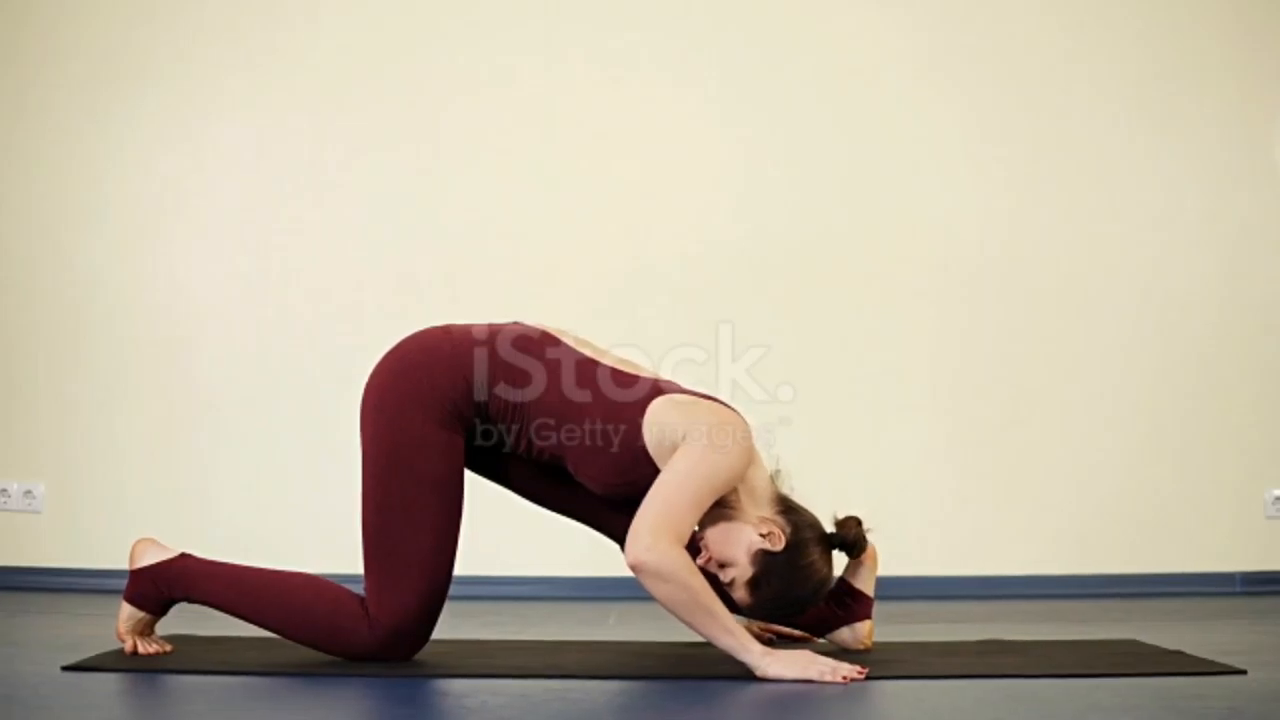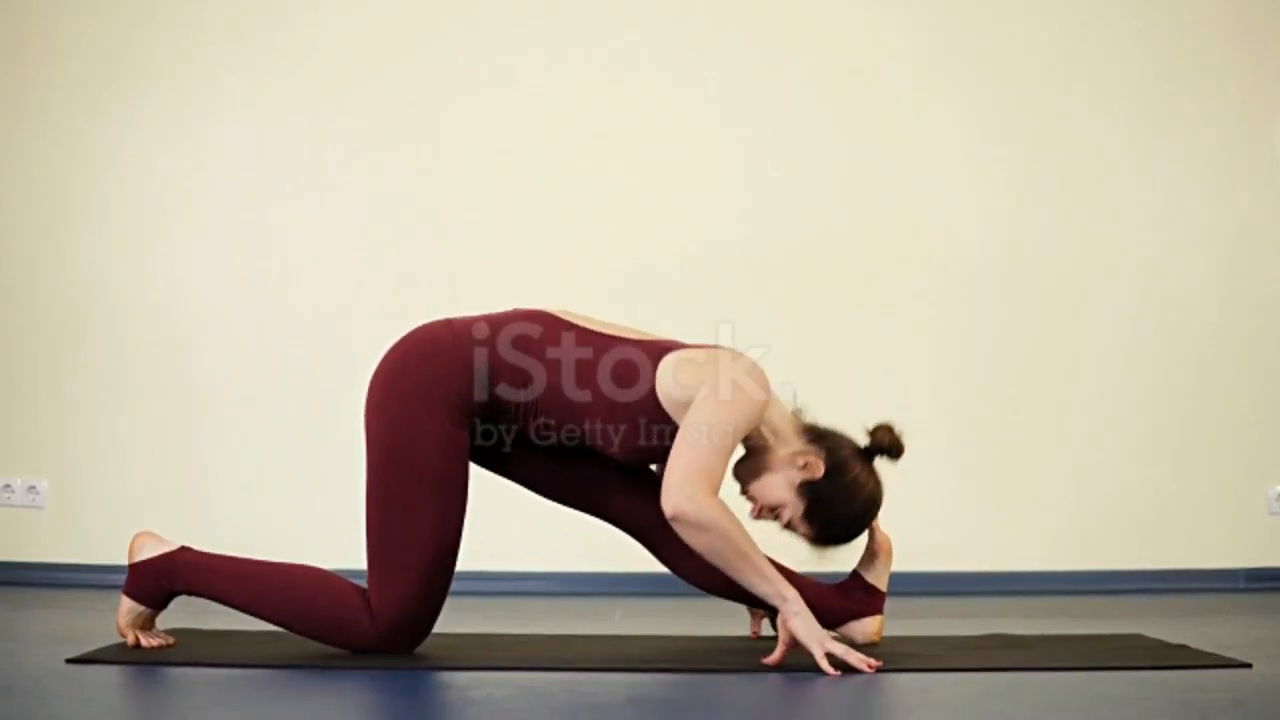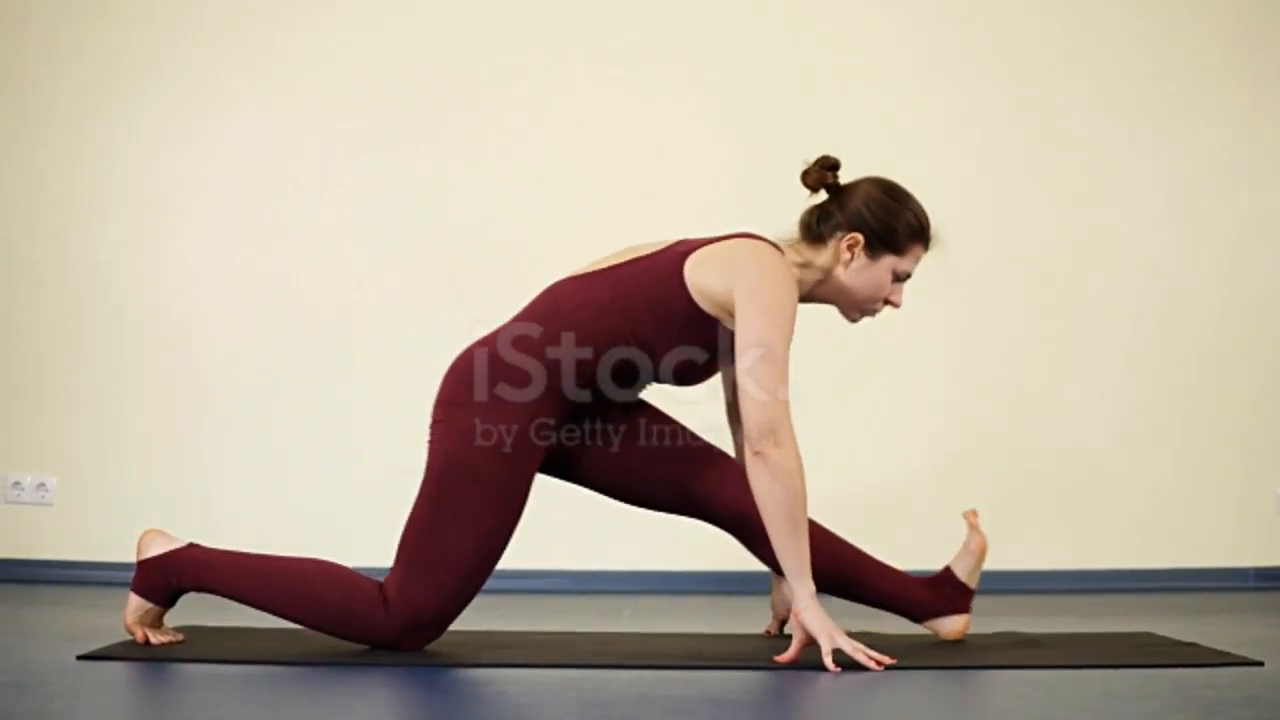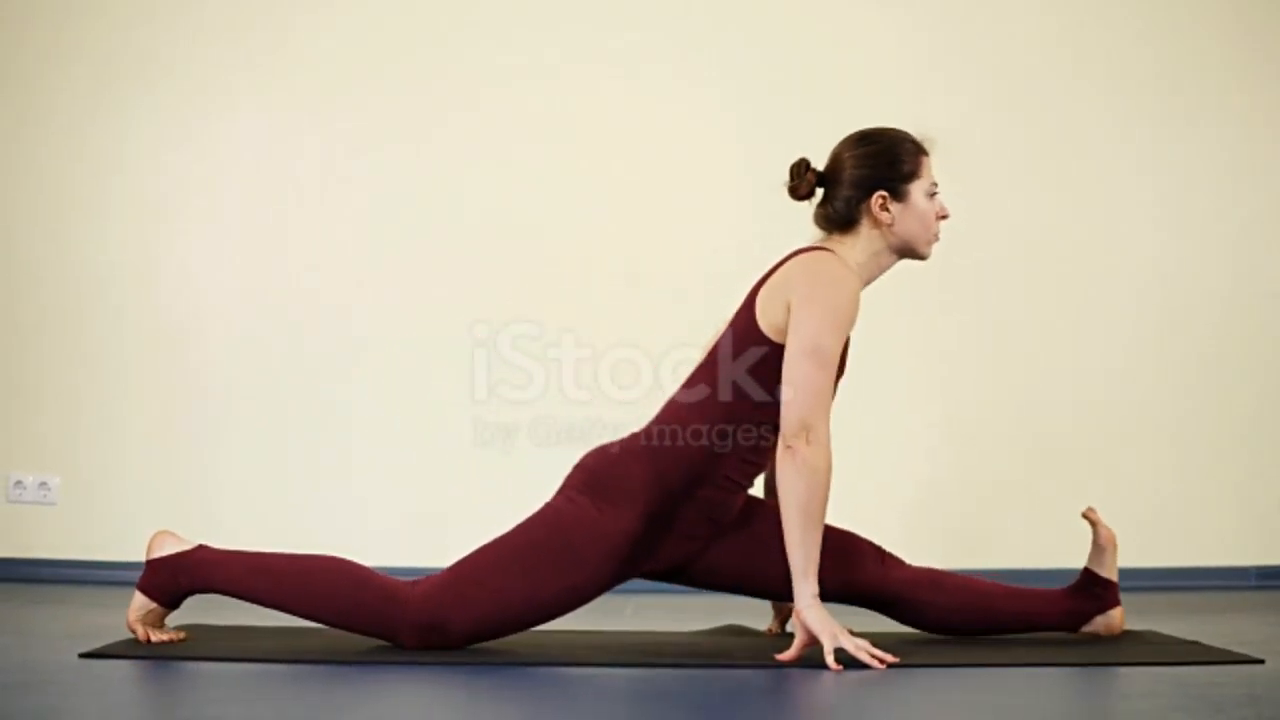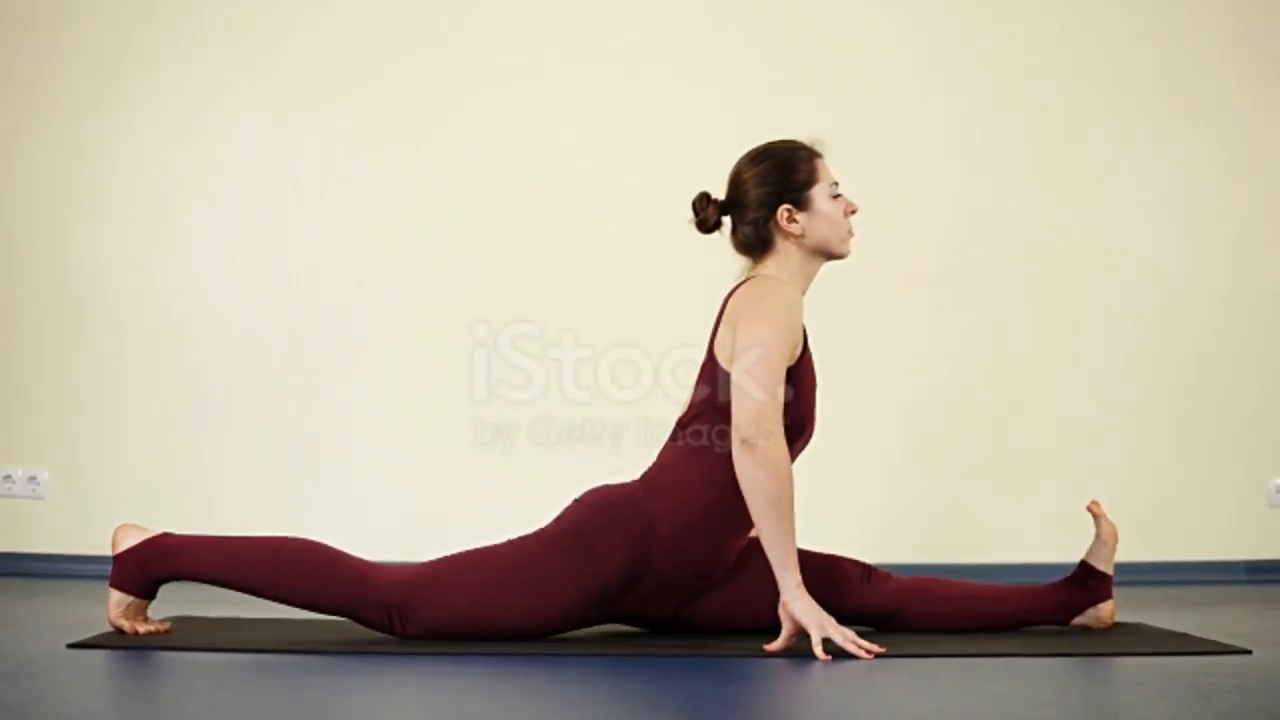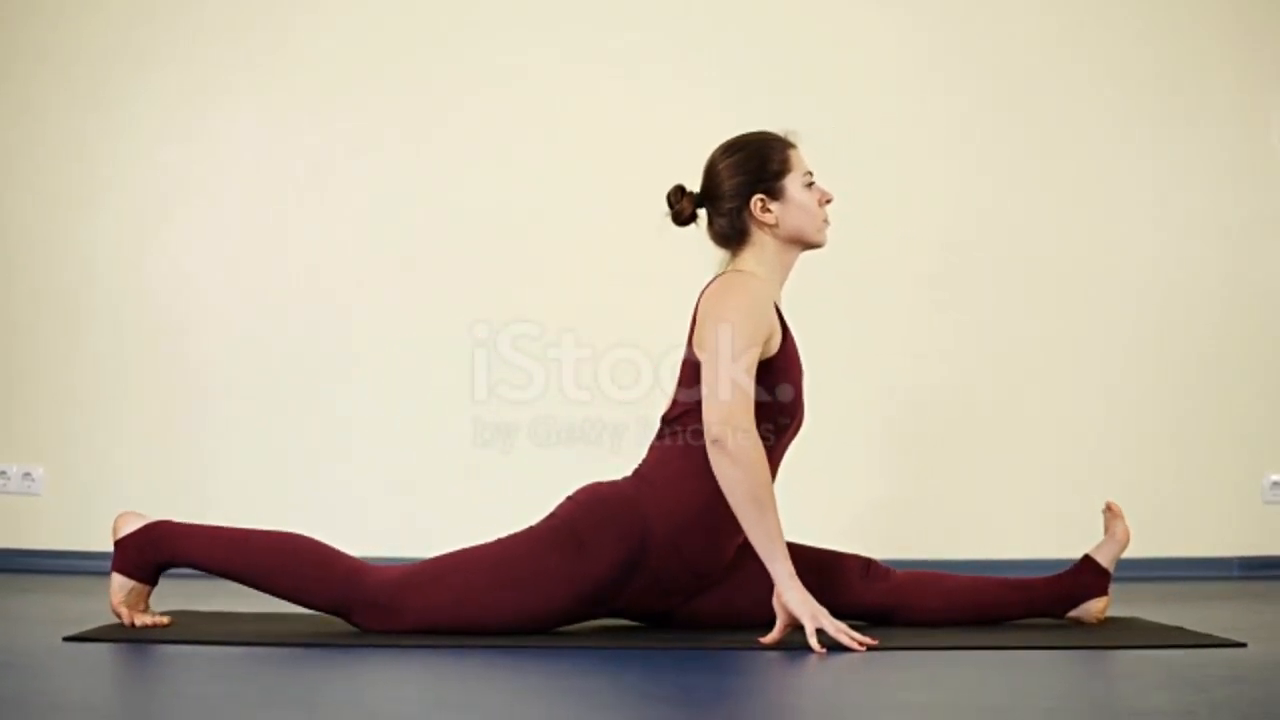
dt=0.7s
person 1, frame 1
left shoulder: (717, 480)
right shoulder: (725, 448)
left elbow: (655, 545)
right elbow: (648, 557)
left wrist: (734, 616)
right wrist: (757, 653)
left hip: (479, 397)
right hip: (430, 385)
right knee: (390, 633)
right ankle: (164, 574)
person 1, frame 2
left shoulder: (732, 407)
right shoulder: (742, 393)
left elbow: (674, 511)
right elbow: (690, 507)
left wrist: (788, 596)
right wrist: (788, 598)
left hip: (490, 392)
right hip: (432, 385)
right knee: (390, 627)
right ankle: (165, 568)
person 1, frame 3
left shoulder: (756, 277)
right shoulder: (767, 275)
left elbow: (748, 447)
right elbow: (769, 443)
left wrist: (784, 566)
right wrist: (809, 598)
left hip: (566, 404)
right hip: (504, 404)
left knee: (730, 495)
right knee: (401, 620)
left ankle: (932, 601)
right ankle: (174, 563)
person 1, frame 4
left shoulder: (821, 274)
right shoulder: (827, 278)
left elbow: (786, 439)
right elbow: (802, 442)
left wrist: (790, 570)
right wrist: (808, 602)
left hip: (692, 510)
right hip: (625, 502)
left knee: (882, 580)
right knee: (421, 618)
right ankle: (185, 565)
person 1, frame 5
left shoulder: (764, 305)
right shoulder: (770, 298)
right elbow: (755, 439)
left wrist: (782, 579)
right wrist: (794, 590)
left hip: (679, 571)
right hip: (623, 550)
left knee: (875, 596)
right knee: (390, 601)
person 1, frame 6
left shoulder: (750, 302)
right shoulder: (744, 292)
right elbow: (727, 432)
left wrist: (779, 572)
right wrist: (785, 578)
left hip: (675, 569)
right hip: (616, 544)
left knee: (869, 590)
right knee: (378, 598)
